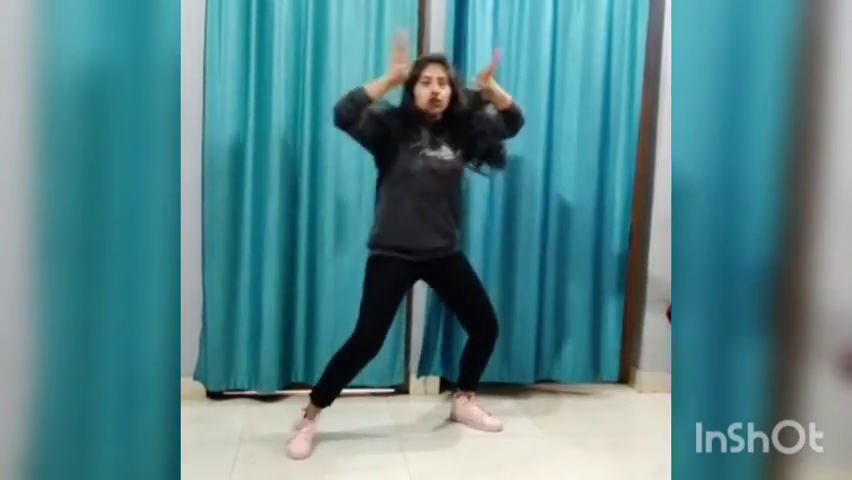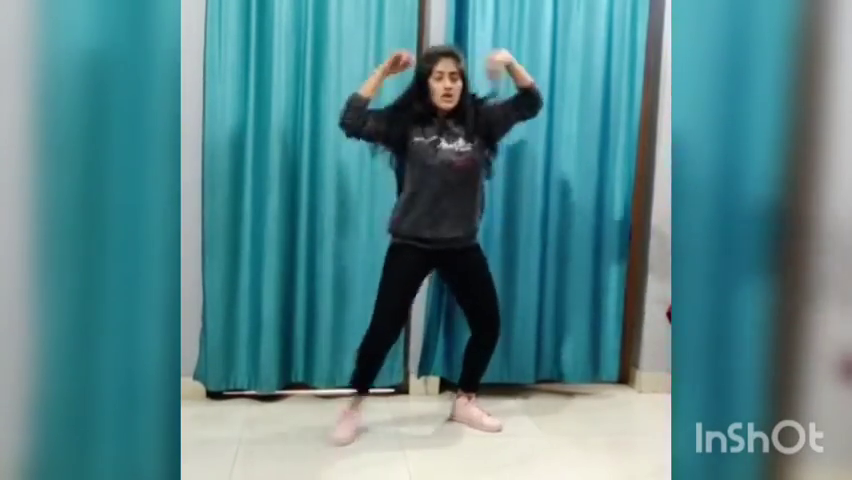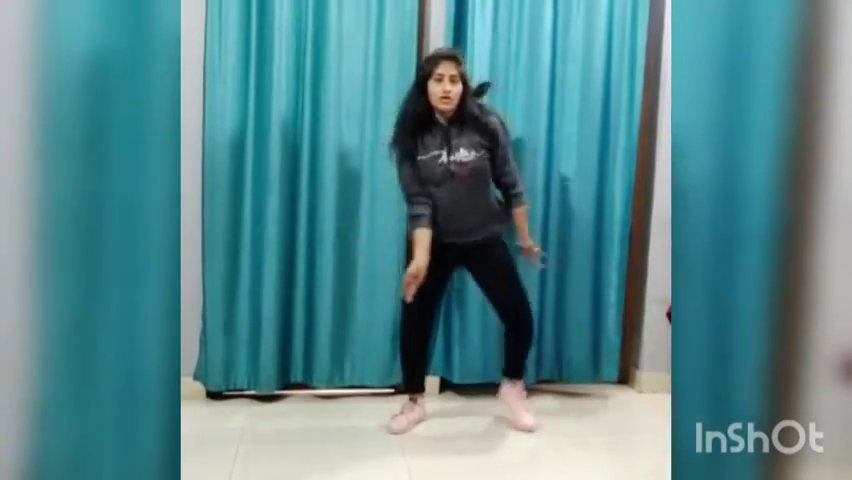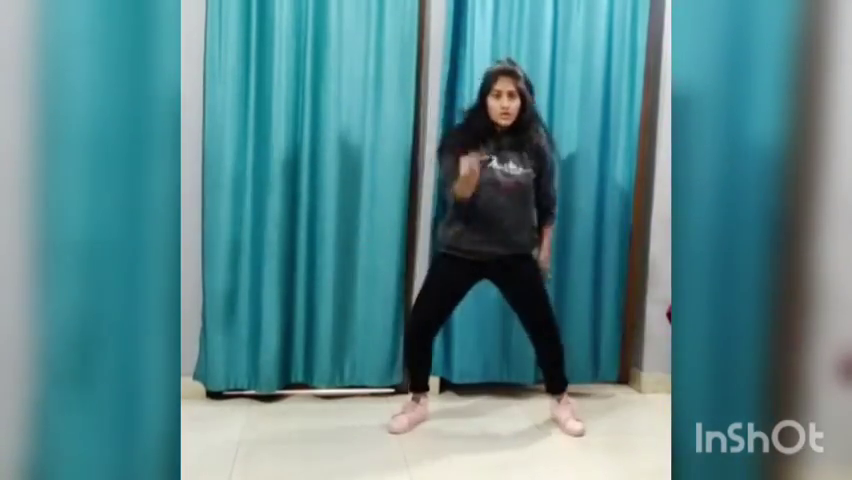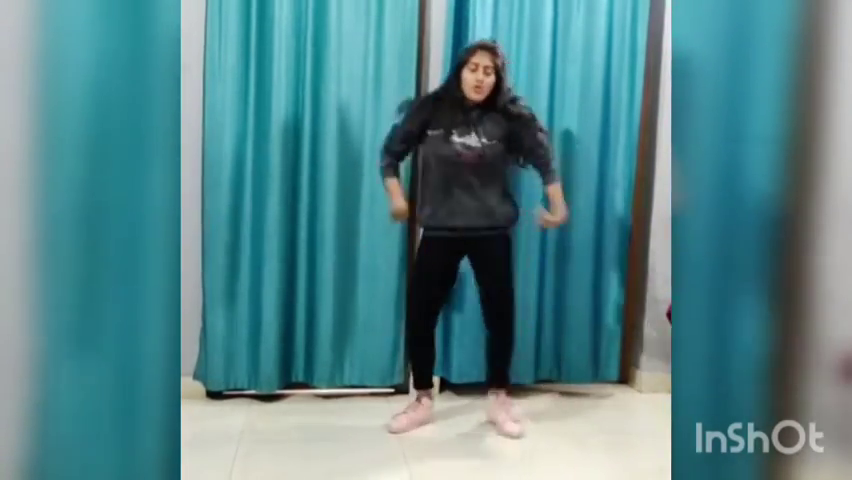
dt=0.3s
person 1, frame 1
left shoulder: (466, 130)
right shoulder: (392, 128)
left elbow: (513, 123)
right elbow: (344, 115)
left wrist: (489, 86)
right wrist: (392, 78)
left hip: (443, 253)
right hip: (393, 254)
left knee: (486, 326)
right knee: (368, 338)
left ankle: (464, 401)
right ankle: (309, 417)
person 1, frame 2
left shoulder: (478, 119)
right shoulder: (401, 122)
left elbow: (531, 103)
right elbow: (351, 122)
left wrist: (511, 64)
right wrist: (383, 72)
left hip: (460, 245)
right hip: (410, 244)
left knee: (488, 324)
right knee: (385, 326)
left ankle: (465, 401)
right ankle: (355, 405)
person 1, frame 3
left shoulder: (485, 127)
right shoulder: (411, 137)
left elbow: (510, 185)
right elbow: (418, 202)
left wrist: (525, 238)
right wrist: (420, 257)
left hip: (484, 240)
right hip: (433, 242)
left knee: (520, 316)
right knee: (415, 322)
left ankle: (512, 389)
right ankle: (414, 402)
person 1, frame 4
left shoulder: (537, 146)
right shoulder: (462, 141)
left elbow: (546, 205)
right elbow: (455, 199)
left wrist: (543, 252)
right wrist: (463, 184)
left hip: (513, 257)
right hip: (462, 251)
left knee: (545, 329)
right knee: (420, 326)
left ankle: (561, 402)
right ankle: (418, 401)
person 1, frame 5
left shoulder: (510, 119)
right shoulder: (431, 112)
left elbow: (543, 158)
right elbow: (390, 153)
left wrist: (557, 204)
right wrist: (395, 195)
left hip: (491, 233)
right hip: (440, 233)
left knee: (499, 315)
right knee: (420, 317)
left ankle: (499, 400)
right ankle: (422, 401)
